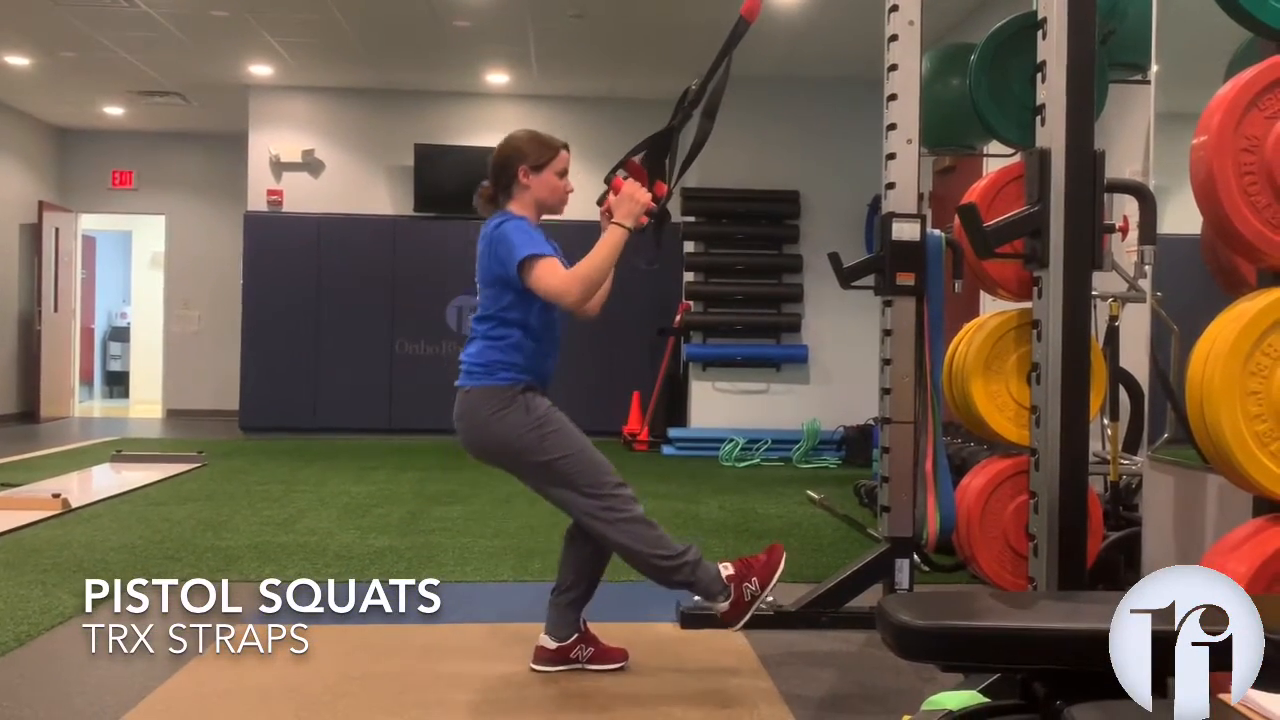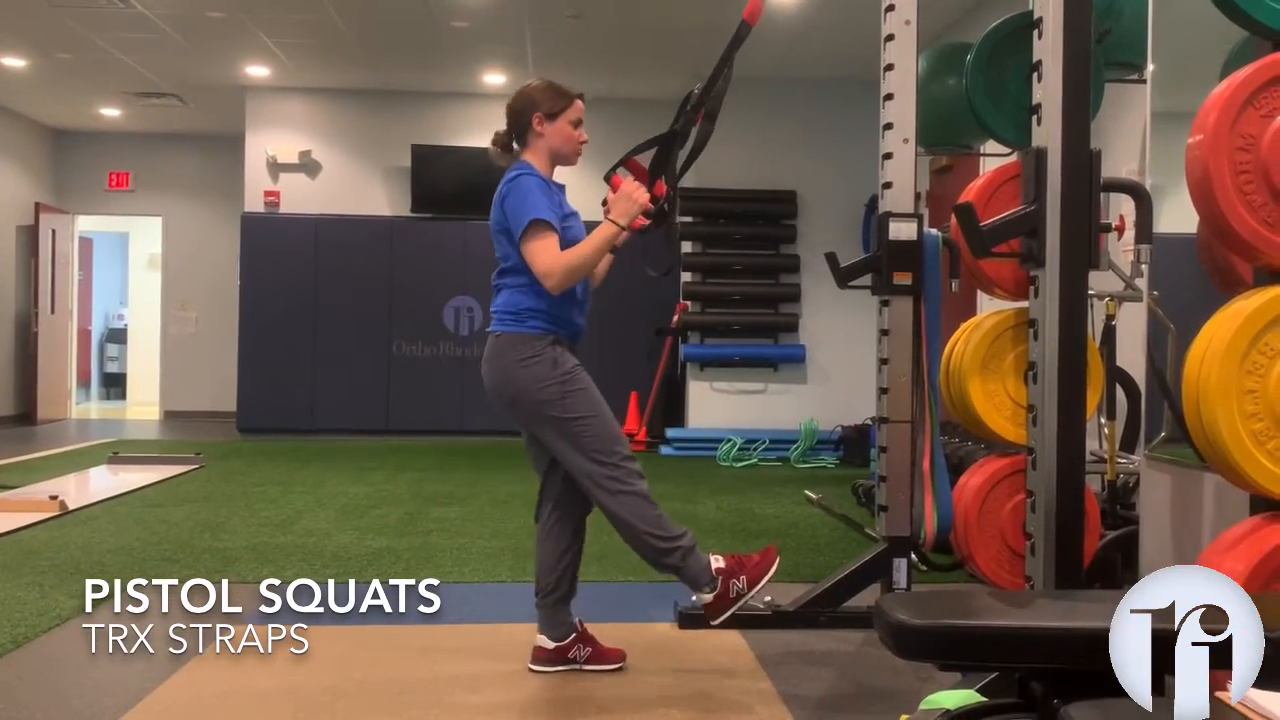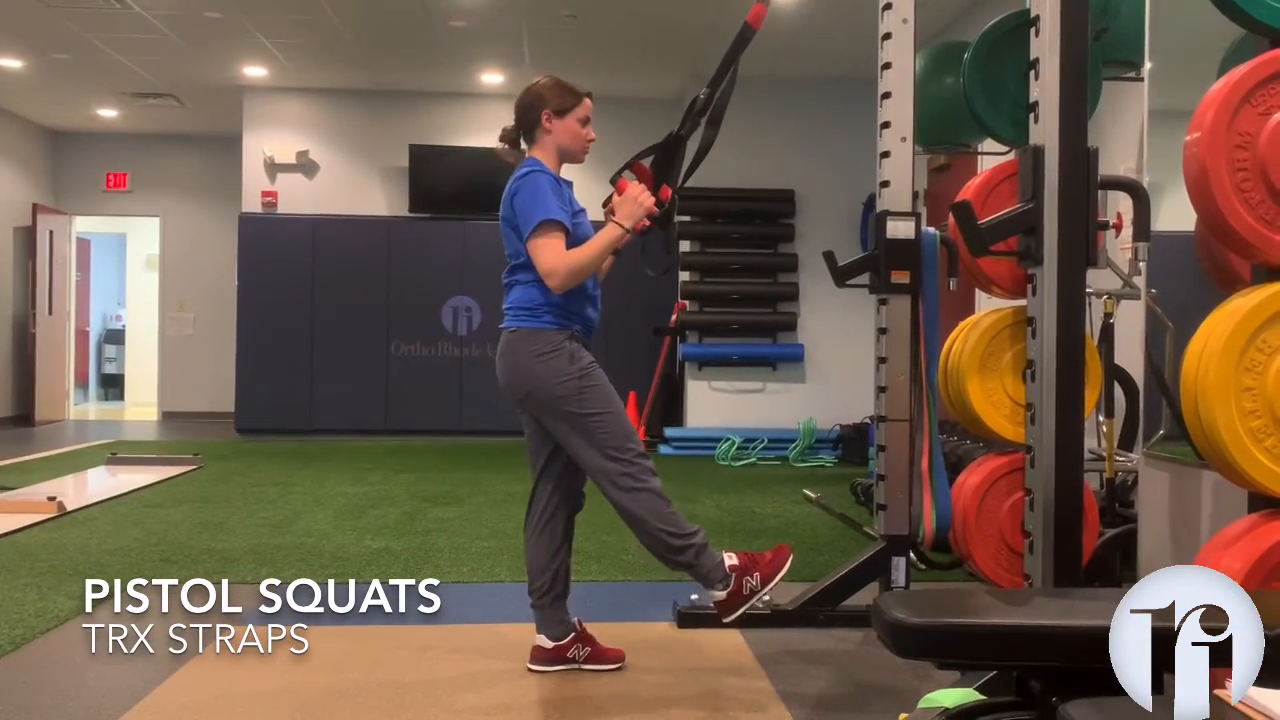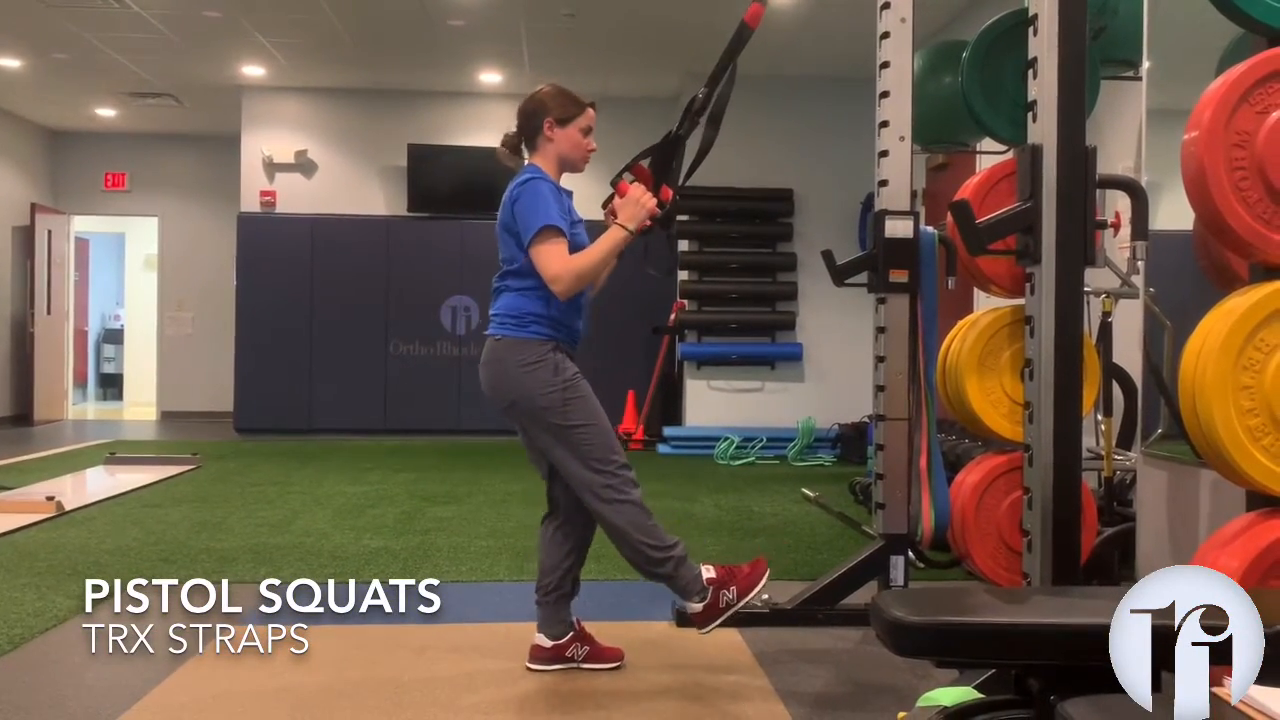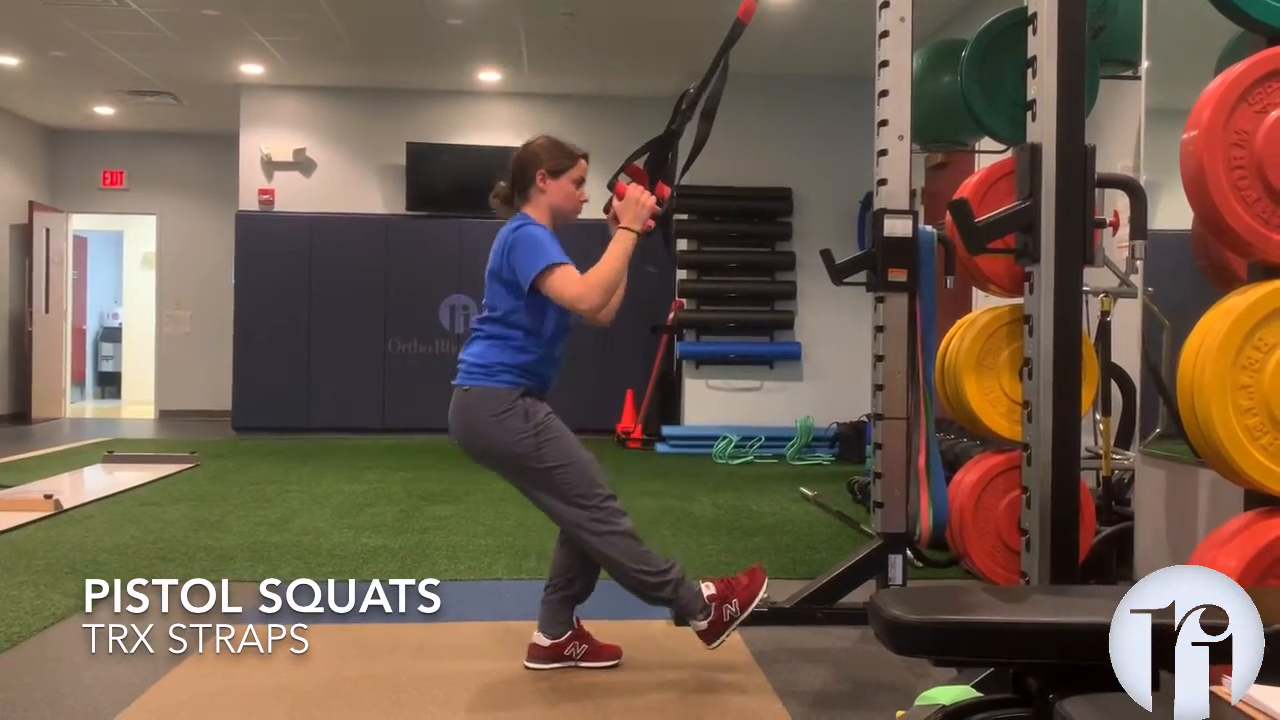
dt=0.4s
person 1, frame 1
left shoulder: (521, 235)
right shoulder: (509, 232)
left elbow: (590, 304)
right elbow: (572, 293)
left wrist: (613, 229)
right wrist: (623, 224)
left hip: (505, 402)
right hip: (500, 404)
left knee: (597, 505)
right knee: (608, 500)
left ankle: (562, 637)
right ankle: (720, 587)
person 1, frame 2
left shoulder: (544, 189)
right shoulder: (524, 186)
left elbow: (583, 281)
right elbow: (554, 275)
left wrist: (616, 230)
right wrist: (618, 221)
left hip: (530, 357)
right hip: (531, 354)
left knee: (568, 493)
right knee: (613, 474)
left ankle: (557, 637)
right ankle: (709, 581)
person 1, frame 3
left shoulder: (551, 186)
right shoulder: (533, 183)
left elbow: (583, 277)
right elbow: (556, 274)
left wrist: (619, 230)
right wrist: (620, 225)
left hip: (539, 354)
right hip: (547, 351)
left knee: (556, 494)
right knee: (625, 470)
left ankle: (555, 636)
right ankle: (720, 576)
person 1, frame 4
left shoulder: (546, 193)
right shoulder: (534, 189)
left elbow: (583, 283)
right elbow: (561, 279)
left wrist: (617, 231)
right wrist: (624, 227)
left hip: (525, 361)
right hip: (531, 359)
left knee: (573, 500)
right knee: (608, 481)
left ankle: (555, 635)
right ankle: (698, 589)
person 1, frame 5
left shoulder: (534, 239)
right shoulder: (526, 237)
left elbow: (602, 312)
right elbow: (587, 299)
left wrist: (623, 234)
right wrist: (629, 230)
left hip: (495, 405)
right hip: (498, 407)
left knee: (583, 508)
right knee: (594, 509)
left ankle: (554, 636)
right ankle: (699, 605)
